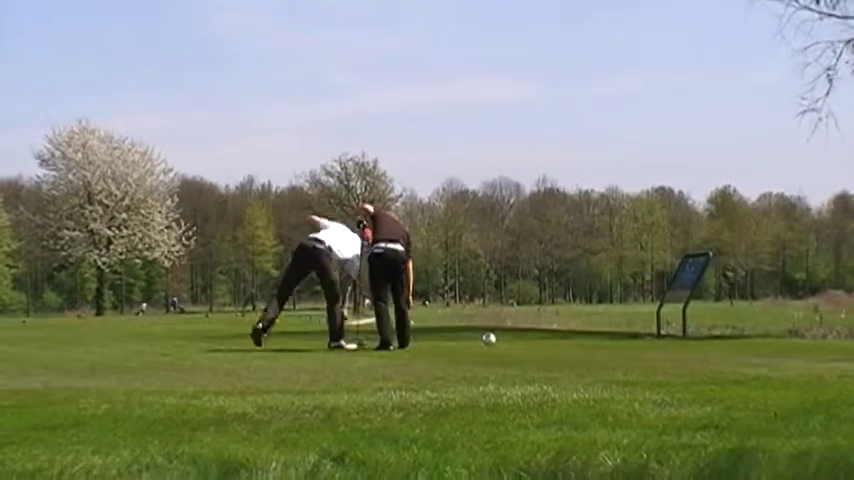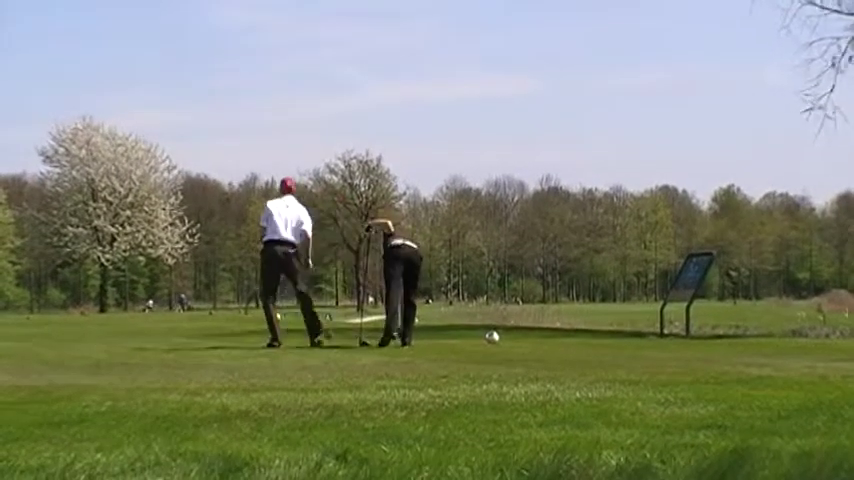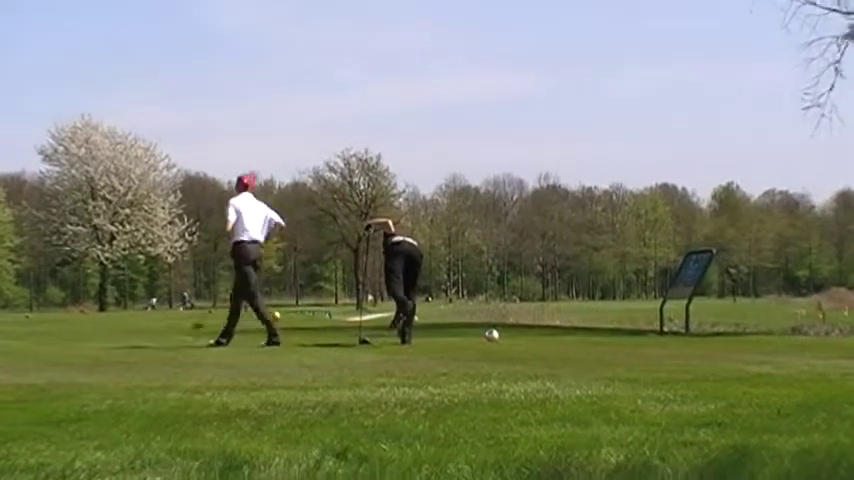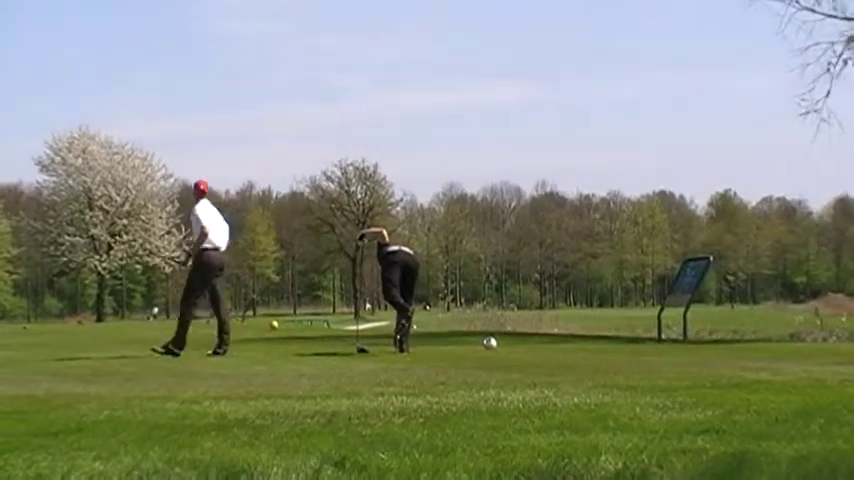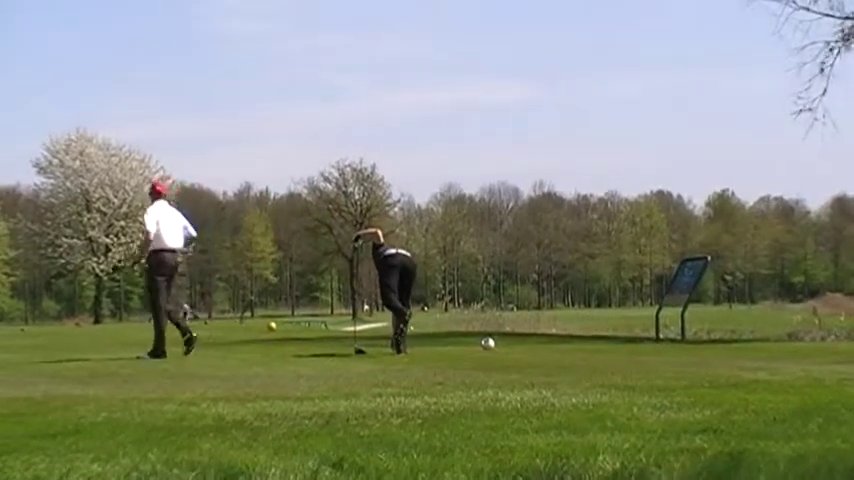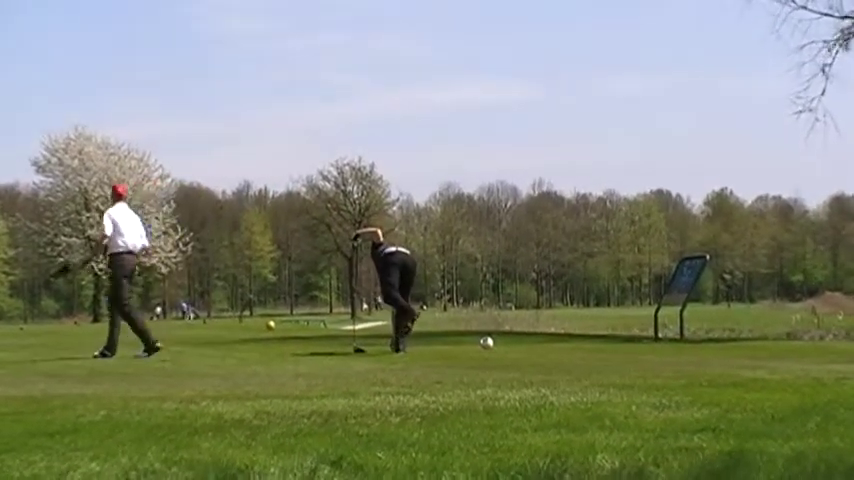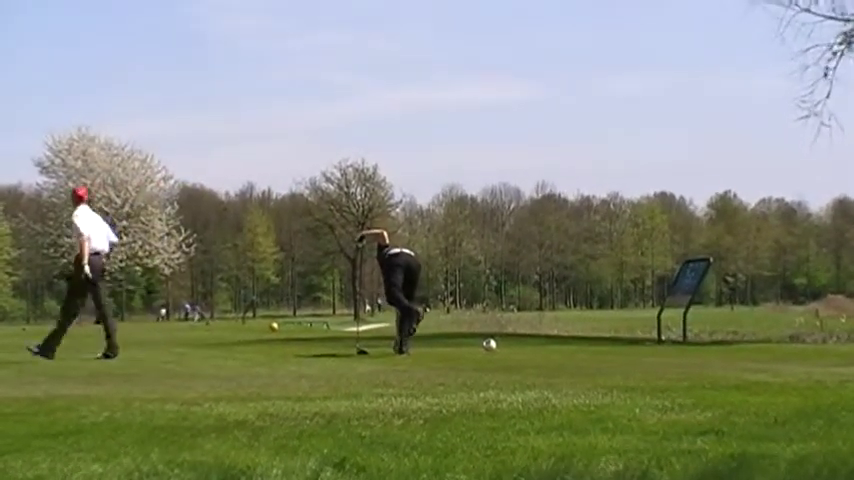
dt=0.5s
person 1, frame 1
left shoulder: (338, 227)
right shoulder: (357, 248)
left elbow: (312, 219)
right elbow: (350, 277)
left hip: (305, 247)
right hip: (324, 254)
left knee: (284, 288)
right knee: (334, 297)
left ankle: (263, 324)
right ankle: (336, 340)
person 1, frame 2
left shoulder: (270, 204)
right shoulder: (301, 209)
left elbow: (262, 231)
right elbow: (308, 235)
right wrist: (309, 258)
left hip: (270, 249)
right hip: (290, 251)
left knee: (268, 295)
right knee: (302, 293)
left ankle: (275, 338)
right ankle: (315, 334)
person 1, frame 3
left shoulder: (234, 202)
right shoulder: (260, 205)
left elbow: (228, 227)
right elbow: (280, 223)
right wrist: (264, 235)
left hip: (241, 249)
right hip: (256, 249)
left knee: (251, 296)
right knee: (238, 294)
left ankle: (272, 334)
right ankle: (226, 336)
person 1, frame 4
left shoulder: (199, 208)
right shoulder: (215, 211)
left elbow: (206, 231)
right elbow: (226, 238)
left wrist: (193, 253)
left hip: (205, 256)
right hip: (219, 257)
left knee: (189, 301)
right knee: (217, 302)
left ankle: (175, 345)
right ankle: (223, 344)
person 1, frame 5
left shoulder: (152, 211)
right shoulder: (175, 212)
left elbow: (149, 236)
right elbow: (192, 235)
left hip: (158, 257)
right hip: (174, 258)
left knee: (158, 303)
right knee: (165, 302)
left ankle: (159, 349)
right ankle: (186, 333)
person 1, frame 6
left shoulder: (111, 213)
right shoulder: (134, 216)
left elbow: (105, 238)
right elbow: (144, 244)
left hip: (118, 260)
right hip: (132, 260)
left knee: (124, 306)
right knee: (115, 304)
left ankle: (150, 342)
right ankle: (110, 348)
person 1, frame 7
left shoulder: (78, 214)
right shoulder: (96, 216)
left elbow: (83, 237)
right elbow: (113, 240)
left wrist: (84, 264)
left hip: (86, 262)
right hip: (99, 262)
left knee: (70, 307)
right knee: (101, 307)
left ankle: (48, 347)
right ankle: (112, 348)
person 2, frame 1
left shoulder: (380, 216)
right shoulder: (404, 231)
left elbow: (366, 207)
right elbow: (410, 265)
left wrist: (363, 218)
right wrist: (409, 294)
left hip: (380, 253)
right hip: (399, 254)
left knee: (380, 300)
right knee: (401, 301)
left ankle: (386, 341)
right ankle: (404, 340)
person 2, frame 2
left shoulder: (391, 234)
left elbow: (388, 223)
left wrist: (371, 224)
left hip: (395, 251)
right hip: (414, 253)
left knee: (393, 290)
right knee: (410, 298)
left ankle: (391, 330)
right ankle: (406, 338)
person 2, frame 3
left shoulder: (390, 238)
left elbow: (388, 222)
left wrist: (370, 224)
left hip: (397, 248)
right hip: (415, 251)
left knee: (393, 282)
right knee: (410, 294)
left ankle: (403, 303)
right ankle: (406, 335)
person 2, frame 4
left shoulder: (385, 248)
left elbow: (382, 232)
right elbow: (403, 302)
left wrist: (364, 234)
left hip: (393, 258)
right hip: (412, 260)
left knee: (390, 290)
right knee: (407, 300)
left ankle: (405, 309)
right ankle: (403, 343)
person 2, frame 5
left shoulder: (380, 249)
left elbow: (377, 232)
left wrist: (359, 235)
left hip: (391, 261)
right hip: (409, 261)
left knee: (388, 296)
right knee: (404, 302)
left ankle: (403, 313)
right ankle: (401, 344)
person 2, frame 6
left shoulder: (379, 249)
left elbow: (377, 231)
left wrist: (359, 233)
left hip: (391, 259)
right hip: (409, 260)
left knee: (389, 293)
right knee: (402, 299)
left ankle: (410, 312)
right ankle: (400, 342)
person 2, frame 7
left shoulder: (384, 251)
left elbow: (382, 233)
left wrist: (364, 235)
left hip: (396, 261)
right hip: (414, 262)
left knee: (393, 295)
right knee: (407, 302)
left ankle: (414, 313)
right ankle: (403, 344)
